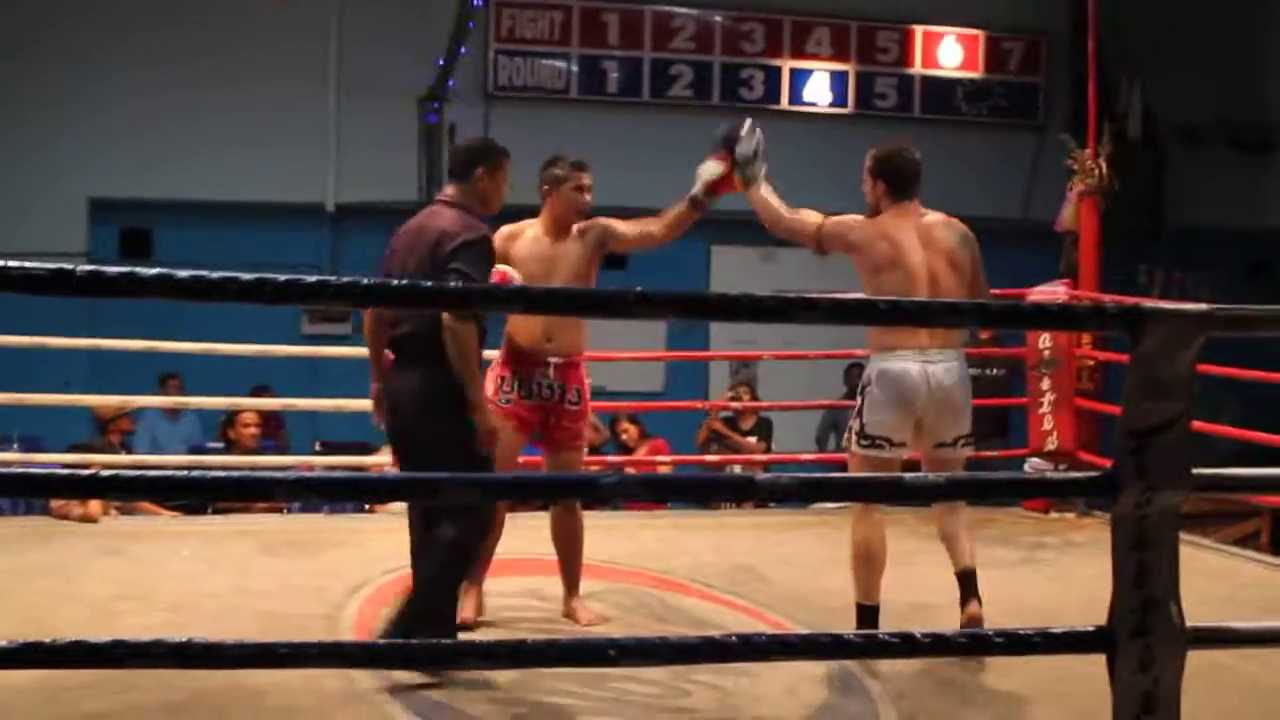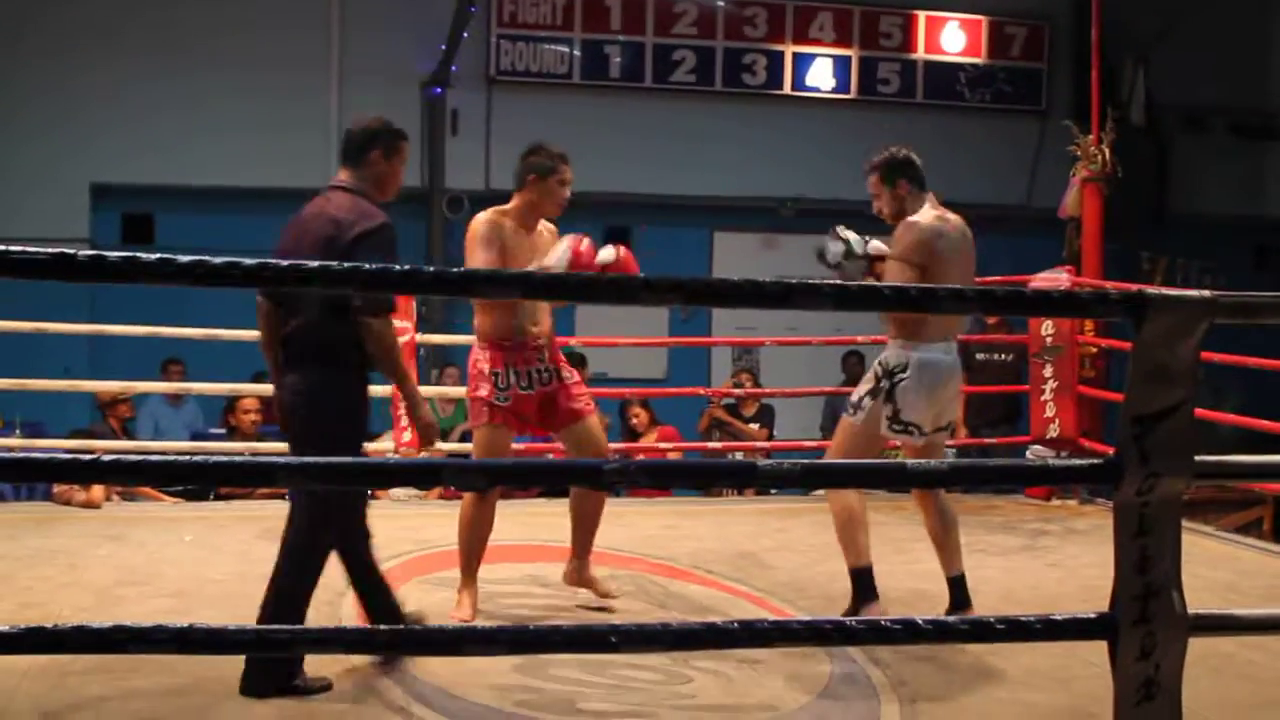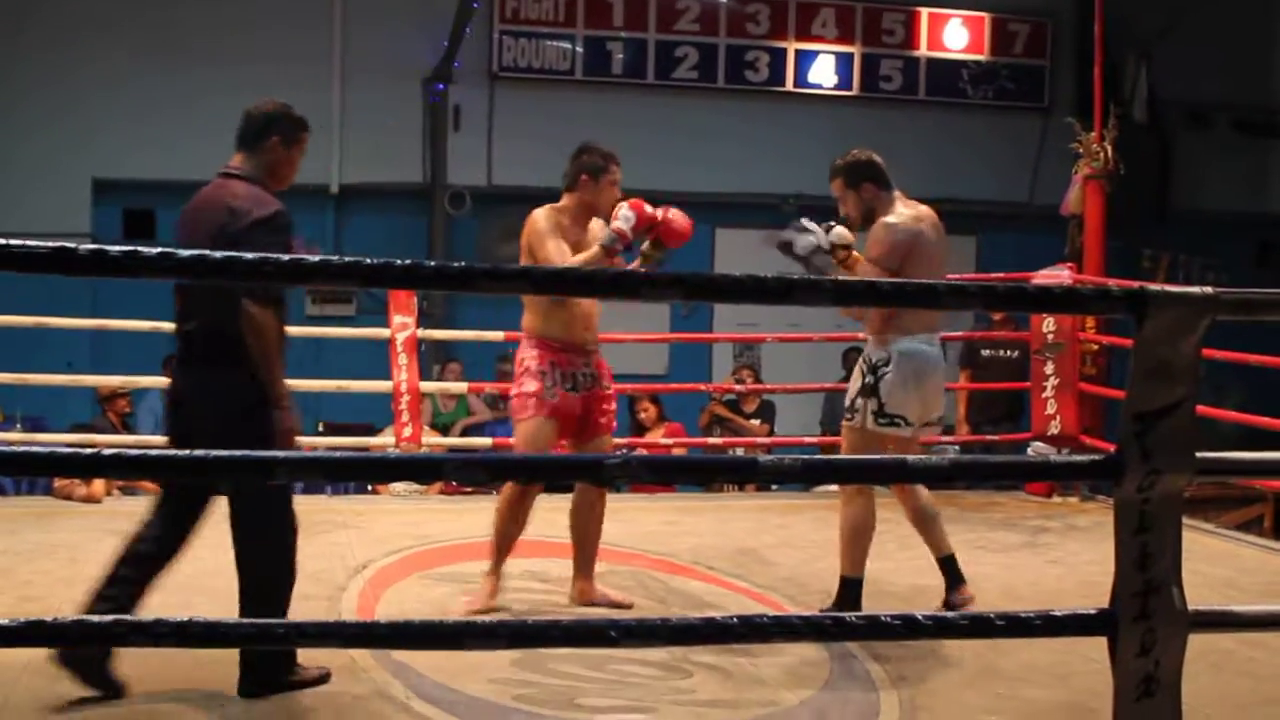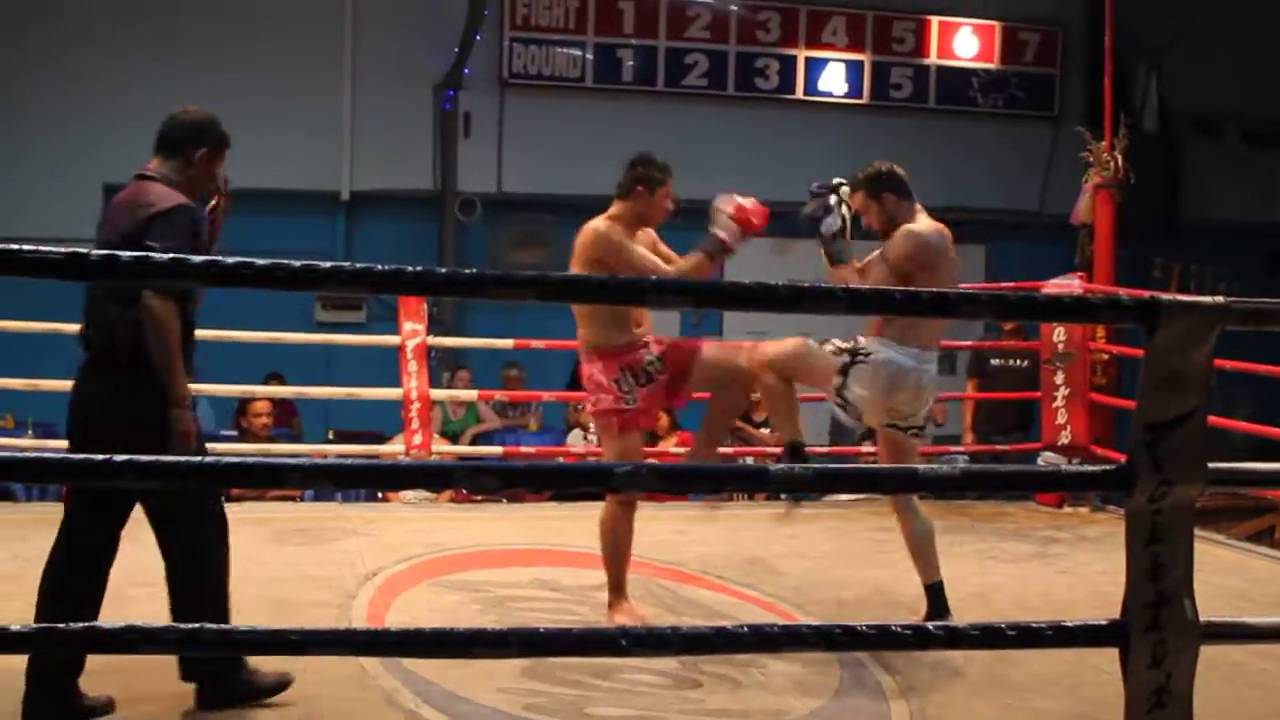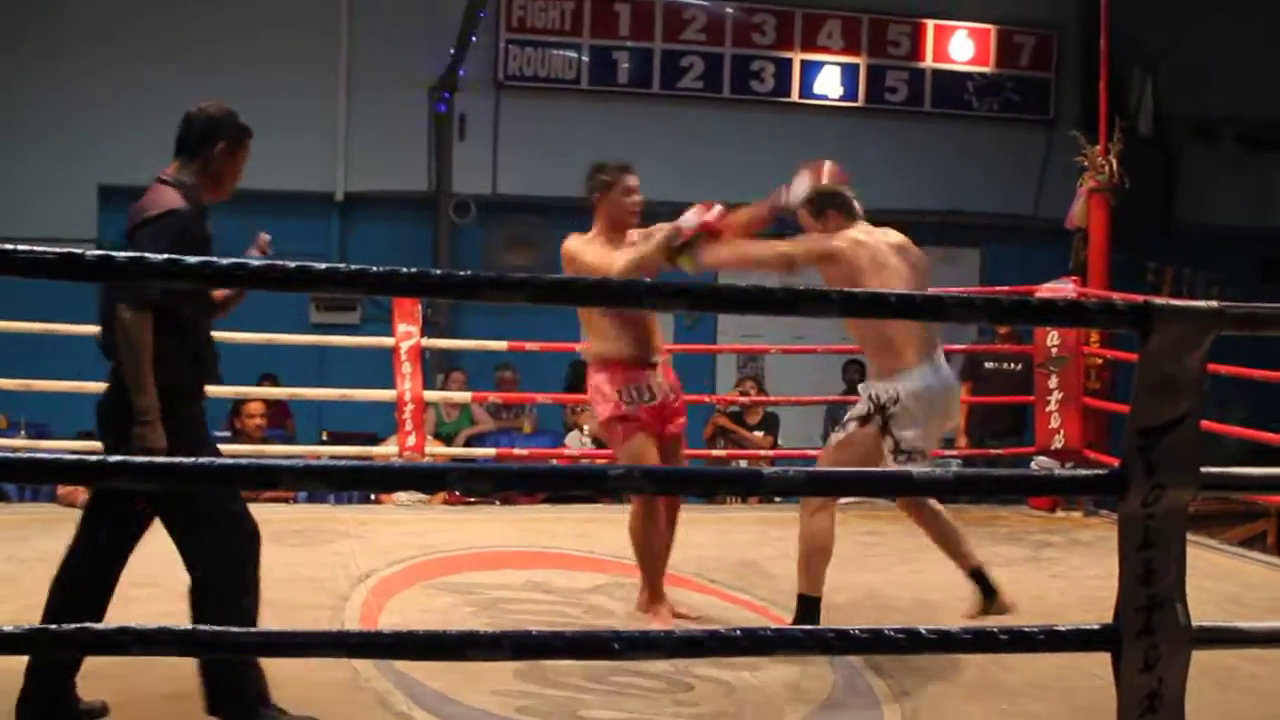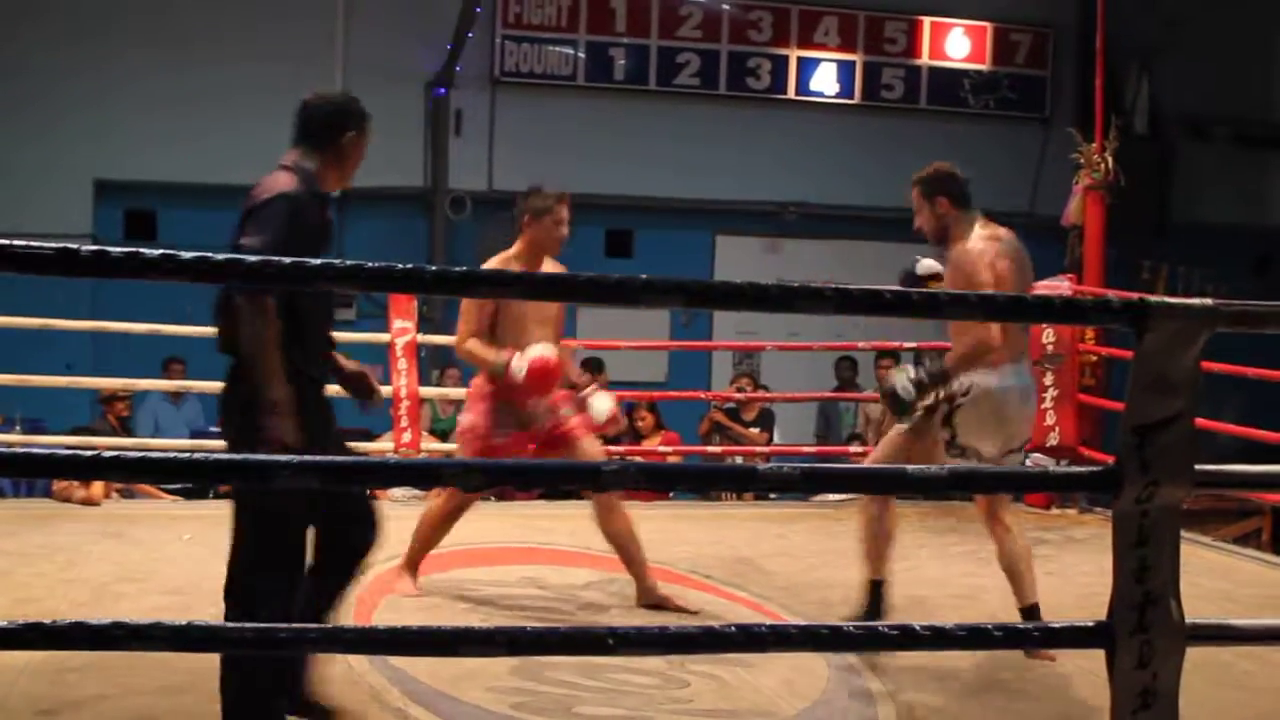
dt=0.4s
person 1, frame 1
left shoulder: (409, 230)
right shoulder: (469, 234)
left elbow: (376, 314)
right elbow: (456, 322)
left wrist: (380, 380)
right wrist: (480, 404)
left hip: (404, 383)
right hip: (441, 387)
left knee: (429, 511)
right knee: (470, 512)
left ankle: (418, 631)
right ankle: (416, 630)
person 1, frame 2
left shoulder: (304, 218)
right shoulder: (369, 222)
left elbow: (267, 307)
right elbow: (373, 322)
right wrist: (414, 401)
left hip: (299, 381)
right hip: (335, 384)
left knee: (342, 509)
right knee: (317, 521)
left ankle: (387, 621)
right ankle: (271, 664)
person 1, frame 3
left shoulder: (200, 205)
right shoulder: (264, 211)
right elbow: (257, 311)
right wrist: (280, 402)
left hip: (192, 377)
right hip: (235, 386)
left knee: (172, 516)
right knee: (267, 524)
left ankle: (91, 638)
right ankle: (268, 665)
person 1, frame 4
left shoulder: (122, 206)
right shoulder: (172, 208)
right elbow: (158, 305)
left wrist: (209, 226)
right wrist: (181, 402)
left hip: (96, 392)
right hip: (139, 397)
left knee: (84, 540)
right knee: (196, 533)
person 1, frame 5
left shoulder: (162, 209)
right shoulder: (174, 214)
right elbow: (133, 315)
left wrist: (242, 283)
right wrist: (150, 418)
left hip: (140, 411)
right hip: (162, 414)
left knee: (99, 548)
right knee: (227, 544)
person 1, frame 6
left shoulder: (297, 199)
right shoulder: (288, 199)
right elbow: (253, 300)
left wrist: (336, 366)
right wrist: (274, 408)
left hip: (298, 402)
right hip: (276, 408)
left knee: (352, 527)
right knee: (267, 556)
person 2, frame 1
left shoulder: (865, 233)
right shoulder: (958, 233)
left elbow: (782, 220)
right elbow: (981, 303)
left wrist: (750, 170)
left hip: (893, 372)
right hip: (949, 371)
left knee: (868, 504)
right knee: (947, 492)
left ankle: (867, 628)
right ankle: (969, 595)
person 2, frame 2
left shoulder: (915, 229)
right shoulder: (958, 228)
left elbow: (896, 308)
left wrist: (855, 266)
right wrist: (881, 264)
left hip: (911, 363)
right hip: (946, 362)
right knee: (926, 485)
left ankle: (865, 598)
right ankle: (960, 602)
person 2, frame 3
left shoulder: (889, 229)
right shoulder: (926, 217)
left elbow: (867, 309)
right wrist: (846, 254)
left hip: (895, 358)
right hip: (928, 355)
left knee: (856, 484)
right knee: (902, 477)
left ankle: (848, 603)
right ankle: (954, 582)
person 2, frame 4
left shoulder: (914, 238)
right shoulder: (933, 234)
right elbow: (871, 274)
left wrist: (835, 244)
right wrist: (840, 231)
left hip: (881, 361)
right hip: (920, 372)
left knee: (767, 358)
right knee: (902, 494)
right ankle: (938, 609)
person 2, frame 5
left shoulder: (838, 247)
right shoulder: (898, 241)
left elbow: (769, 254)
left wrist: (700, 253)
left hip: (899, 395)
right hip: (937, 383)
left knee: (817, 496)
right knee: (912, 498)
left ankle: (806, 621)
right ankle: (987, 592)
person 2, frame 6
left shoulder: (967, 253)
right shoulder: (1004, 240)
left elbow: (985, 338)
left wrist: (929, 376)
right wrist: (944, 284)
left hip: (980, 389)
right hip: (1016, 386)
right knee: (998, 513)
left ankle: (873, 610)
right ankle: (1035, 630)
person 3, frame 1
left shoulder: (594, 235)
right shoulder: (509, 237)
left elbow: (659, 232)
left wrist: (699, 197)
left hip: (567, 376)
right hip: (514, 370)
left ankle: (571, 595)
right ankle: (473, 588)
person 3, frame 2
left shoulder: (550, 234)
right shoulder: (487, 225)
right elbow: (483, 291)
left wrist: (597, 271)
right wrist: (549, 268)
left hip: (548, 360)
right hip: (498, 363)
left knee: (597, 454)
right knee: (486, 481)
left ankle: (579, 565)
right ankle: (468, 587)
person 3, frame 3
left shoulder: (597, 230)
right shoulder: (544, 222)
right elbow: (567, 275)
left wrist: (652, 252)
right wrist: (613, 240)
left hip: (589, 364)
right hip: (544, 362)
left knee: (596, 477)
right knee: (527, 475)
left ankle: (584, 582)
right ankle: (493, 576)
person 3, frame 4
left shoulder: (643, 235)
right shoulder: (600, 234)
left elbow: (690, 279)
right elbow: (667, 279)
left wrist: (719, 244)
right wrist: (719, 242)
left hip: (650, 354)
right hip: (610, 369)
left knee: (738, 370)
right knee: (624, 489)
left ankle: (700, 460)
right ankle: (617, 600)
person 3, frame 5
left shoulder: (642, 240)
right shoulder: (578, 247)
left elbow: (716, 235)
right elbow: (622, 275)
right wrist: (674, 233)
left hip: (657, 375)
right hip: (617, 382)
left knee: (671, 493)
right knee: (648, 490)
left ankle: (654, 593)
right ankle: (653, 601)
person 3, frame 6
left shoulder: (557, 273)
right shoulder: (493, 273)
right elbow: (465, 343)
left wrist: (586, 390)
right wrist: (509, 365)
left hip: (548, 399)
right hip: (497, 399)
left knee: (603, 485)
right knee: (459, 495)
left ankle: (646, 587)
right ankle: (409, 567)
